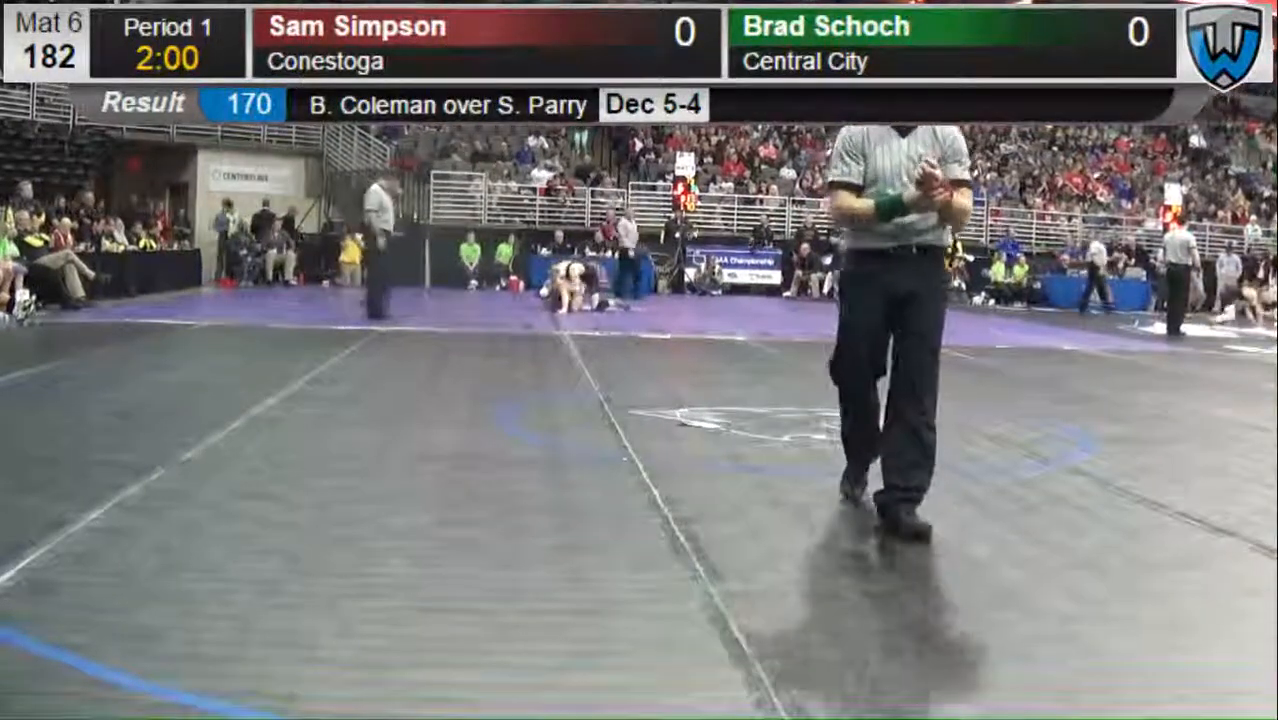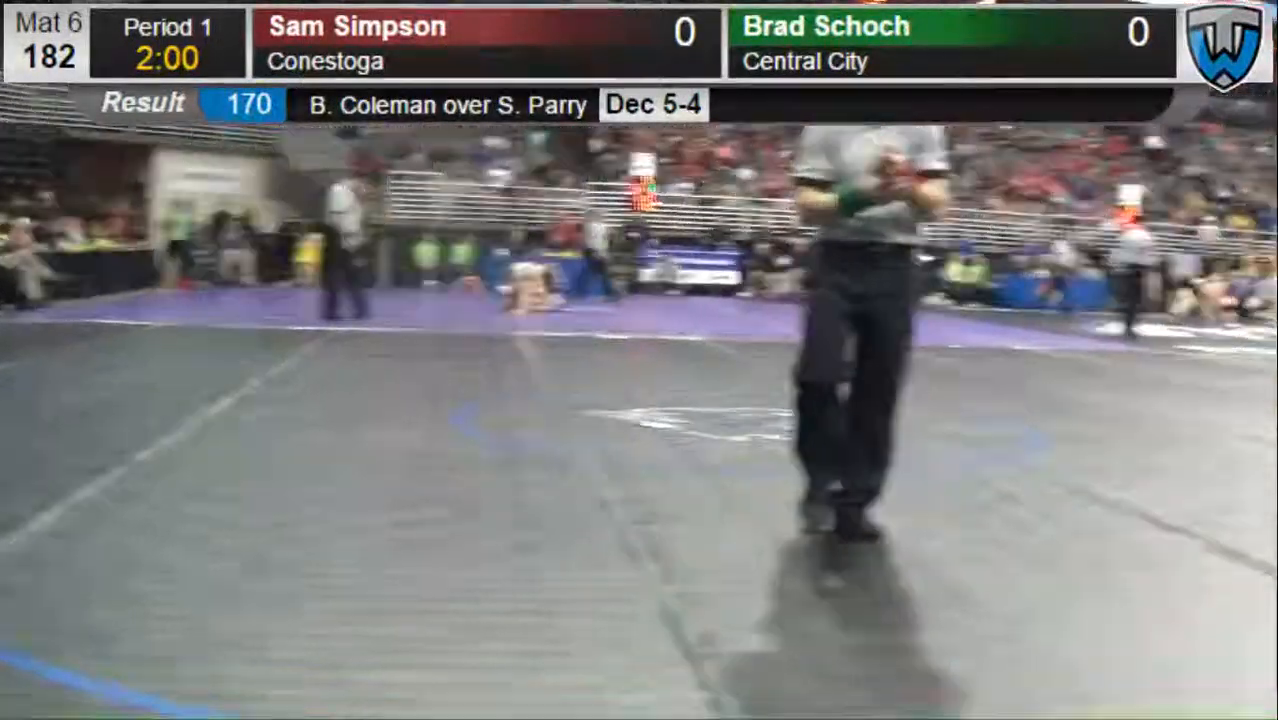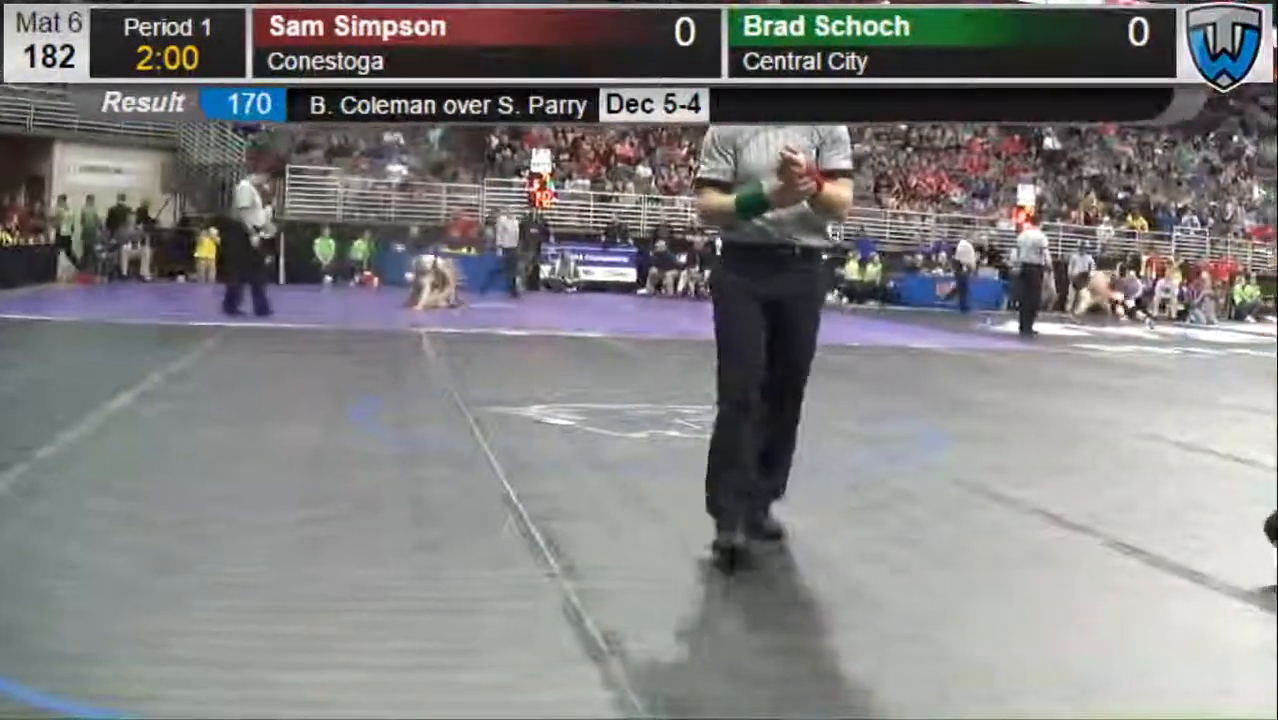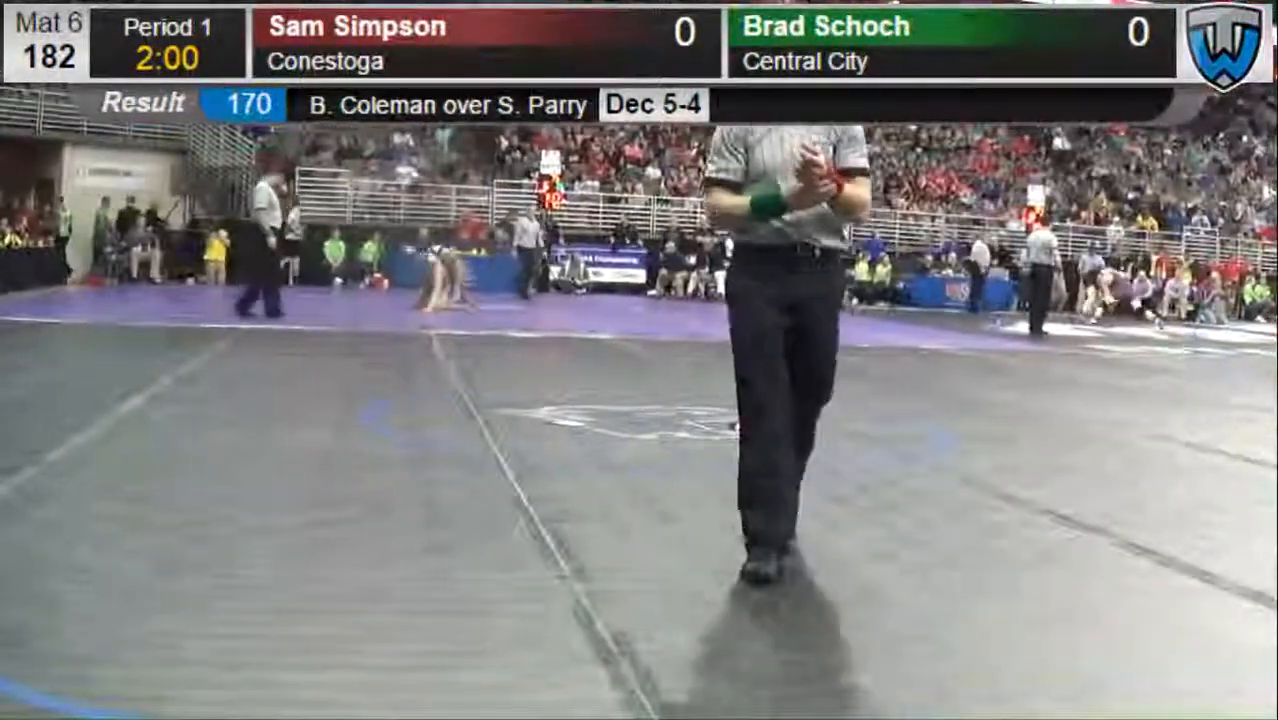
dt=0.2s
person 1, frame 1
left shoulder: (948, 137)
right shoulder: (855, 135)
left elbow: (962, 215)
right elbow: (841, 208)
left wrist: (942, 196)
right wrist: (904, 202)
left hip: (925, 271)
right hip: (867, 269)
left knee: (916, 387)
right knee: (854, 375)
left ankle: (900, 500)
right ankle: (859, 459)
person 1, frame 2
left shoulder: (923, 130)
right shoulder: (824, 131)
left elbow: (936, 205)
right elbow: (806, 204)
left wrist: (907, 187)
right wrist: (864, 196)
left hip: (894, 268)
right hip: (836, 264)
left knee: (878, 389)
right knee: (818, 375)
left ankle: (854, 500)
right ankle: (822, 474)
person 1, frame 3
left shoulder: (828, 127)
right shoulder: (728, 127)
left elbow: (841, 205)
right elbow: (707, 206)
left wrist: (810, 186)
right wrist: (765, 198)
left hip: (803, 271)
right hip: (742, 269)
left knee: (785, 393)
right knee: (740, 392)
left ankle: (758, 501)
right ankle: (731, 517)
person 1, frame 4
left shoulder: (843, 125)
right shoulder: (738, 125)
left elbow: (860, 205)
right elbow: (717, 207)
left wrist: (829, 188)
right wrist: (784, 200)
left hip: (821, 273)
right hip: (757, 273)
left knee: (806, 402)
right knee: (764, 406)
left ankle: (775, 510)
right ankle: (766, 538)
